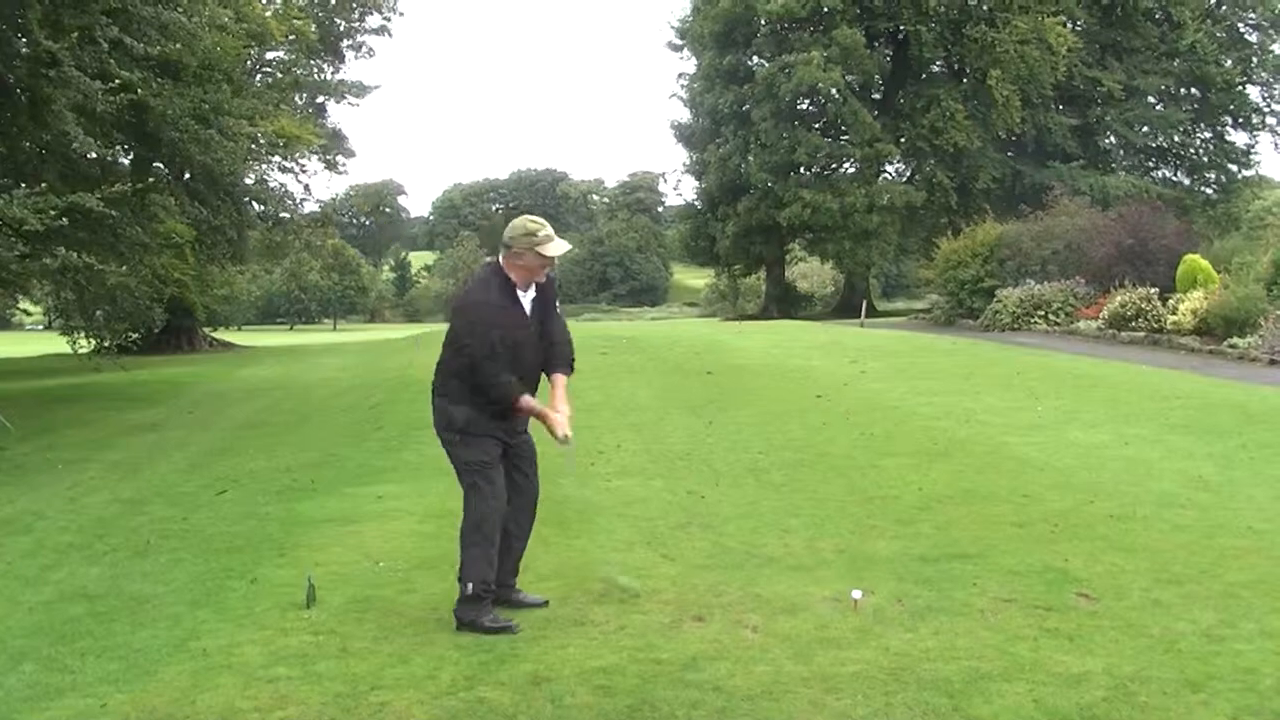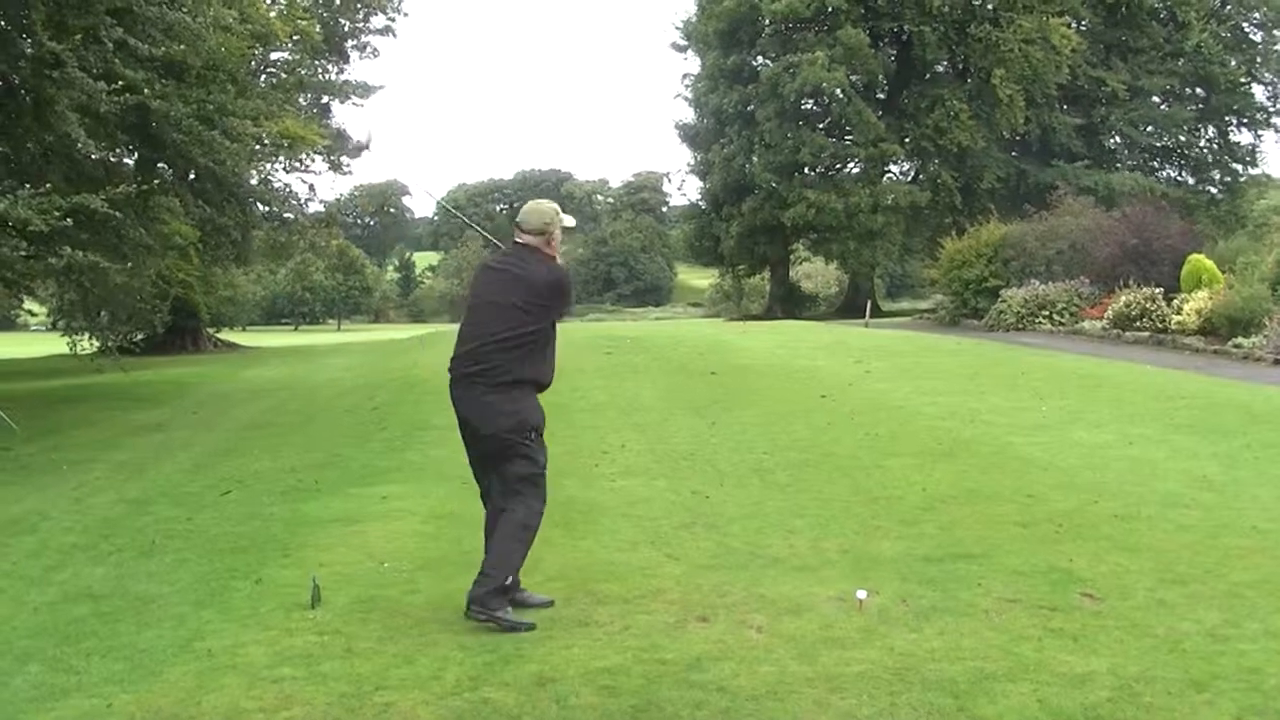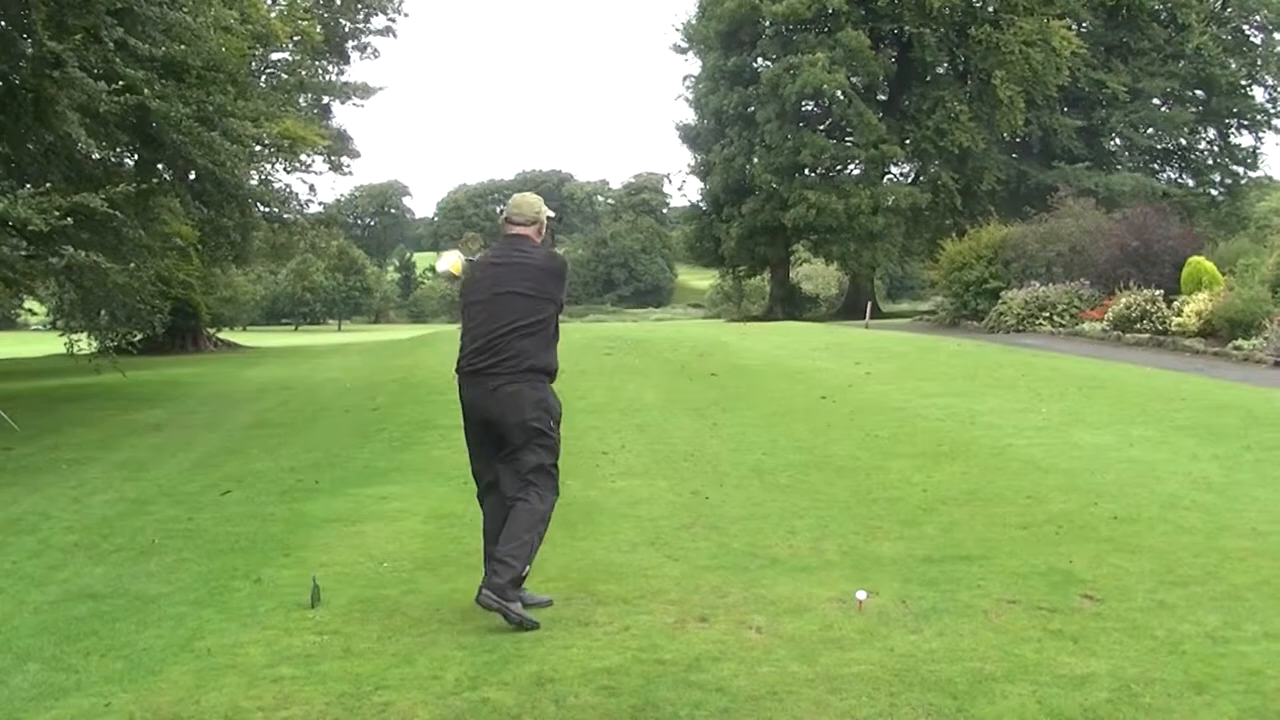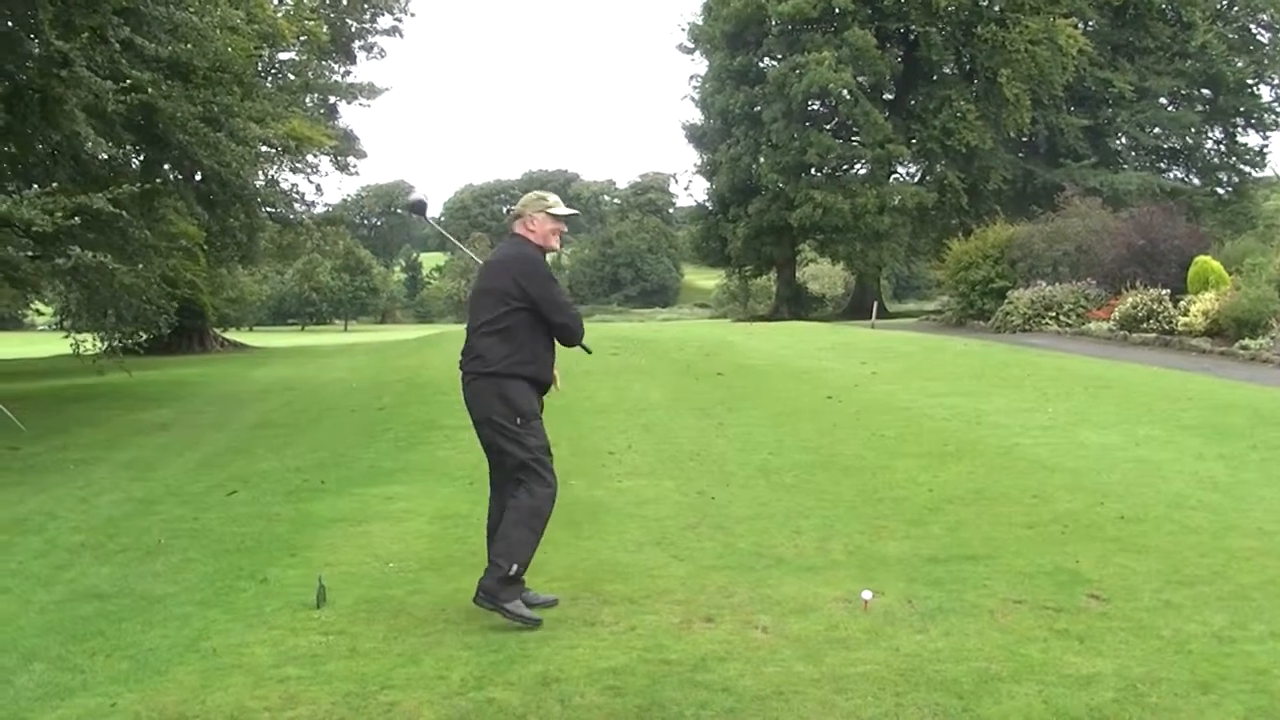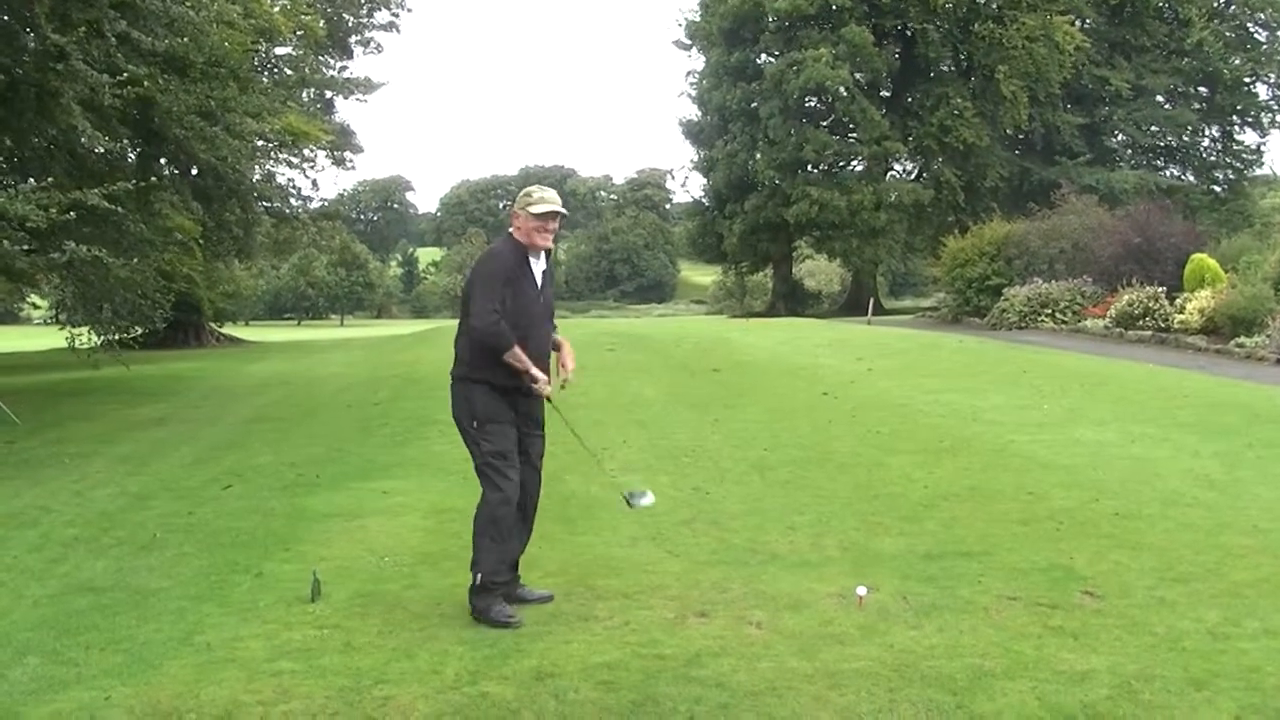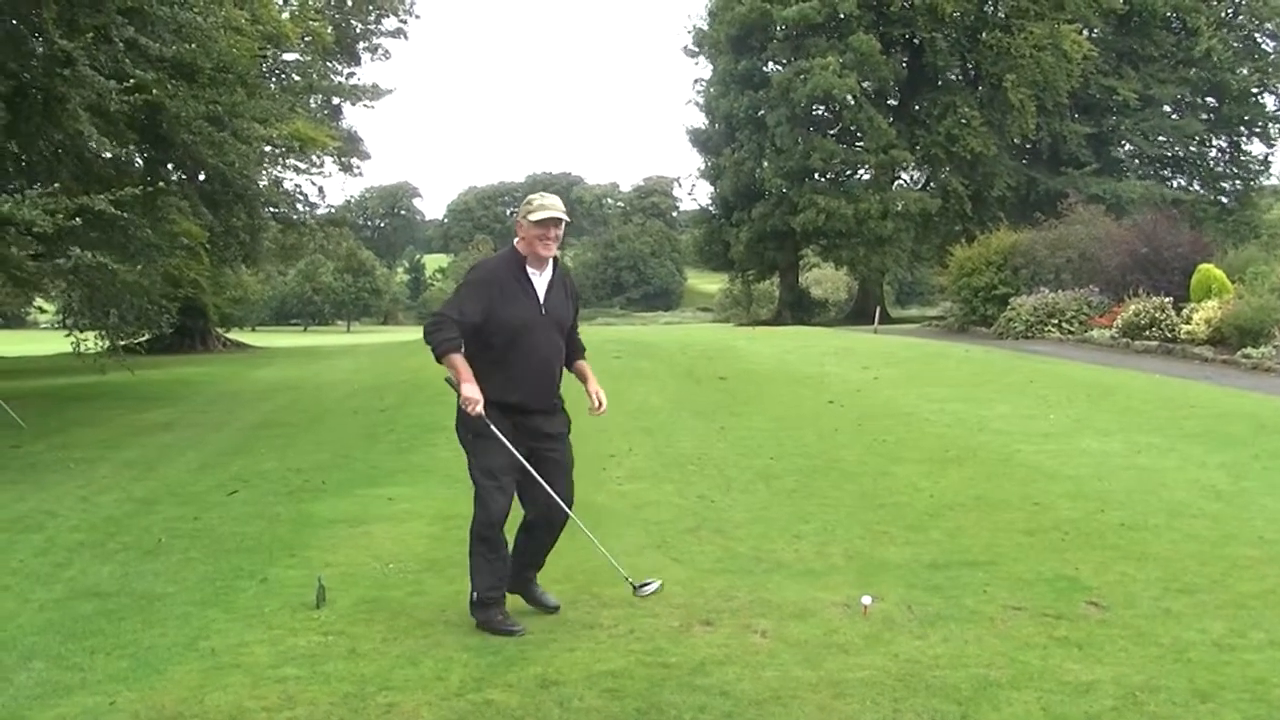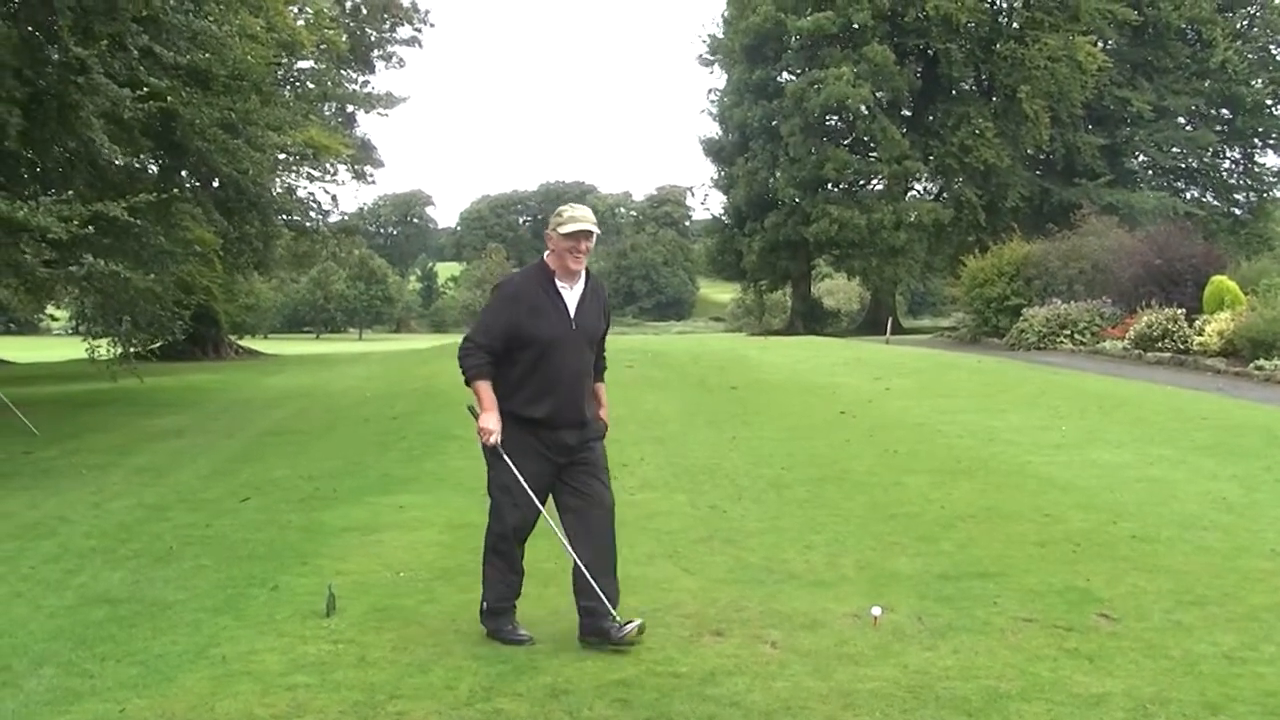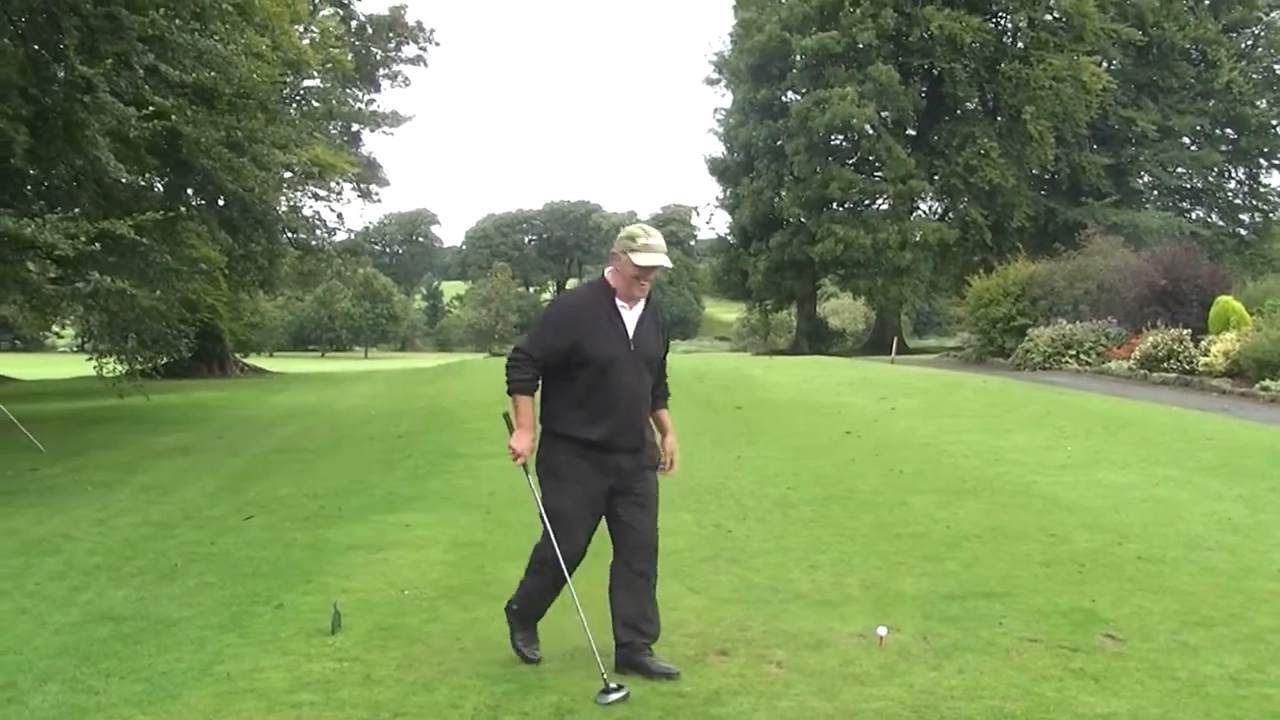
dt=0.3s
person 1, frame 1
left shoulder: (540, 287)
right shoulder: (482, 302)
left elbow: (557, 345)
right elbow: (493, 378)
left wrist: (559, 405)
right wrist: (543, 412)
left hip: (503, 412)
right hip: (465, 413)
left knee: (521, 497)
right knee: (487, 500)
left ankle: (498, 585)
right ankle: (472, 605)
person 1, frame 2
left shoulder: (492, 266)
right shoulder: (551, 279)
left hip: (470, 391)
right hip: (507, 402)
left knee: (500, 493)
right knee: (525, 496)
left ankle: (502, 584)
right ankle: (489, 596)
person 1, frame 3
left shoulder: (475, 269)
right shoulder: (550, 265)
left hip: (474, 389)
right hip: (522, 391)
left knee: (497, 488)
right knee: (537, 488)
left ankle: (503, 582)
right ankle: (502, 583)
person 1, frame 4
left shoulder: (500, 262)
right shoulder: (526, 261)
right elbow: (568, 323)
left wrist: (541, 365)
right wrist: (571, 333)
left hip: (486, 387)
right hip: (506, 391)
left knee: (510, 486)
right knee: (535, 485)
left ankle: (506, 584)
right ankle: (497, 584)
person 1, frame 5
left shoulder: (542, 264)
right shoulder: (497, 262)
right elbow: (487, 327)
left wrist: (561, 347)
right wrist: (531, 369)
left hip: (524, 399)
right hip: (486, 396)
left knee: (525, 492)
right knee: (501, 491)
left ankle: (504, 579)
right ankle: (485, 592)
person 1, frame 6
left shoulder: (563, 278)
right shoulder: (489, 275)
right elbow: (440, 327)
left wrist: (589, 378)
right wrist: (466, 381)
left hip: (546, 413)
right hip: (491, 415)
left knee: (555, 503)
right knee: (493, 508)
left ankle: (522, 576)
right ankle: (487, 603)
person 1, frame 7
left shoulder: (595, 291)
right shoulder: (517, 291)
right elbow: (475, 352)
left wrist: (601, 404)
right wrist: (490, 412)
left hip: (580, 431)
right hip: (523, 432)
left knee: (596, 519)
right knee: (511, 525)
left ankle: (597, 618)
right ankle: (497, 614)
person 1, frame 8
left shoulder: (653, 313)
right shoulder: (573, 308)
right elbow: (523, 364)
left wrist: (666, 432)
right wrist: (525, 428)
left hip: (634, 455)
right hip: (574, 453)
left knee: (640, 550)
right knee: (563, 547)
left ankle: (635, 648)
right ankle: (522, 616)
